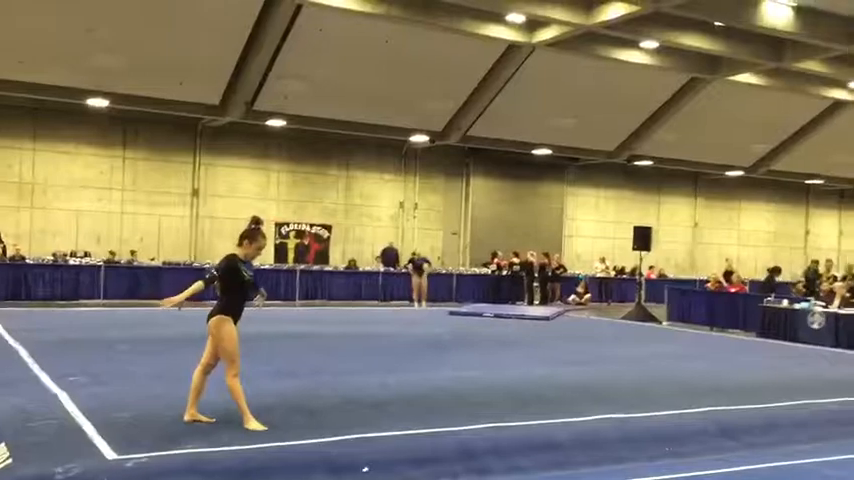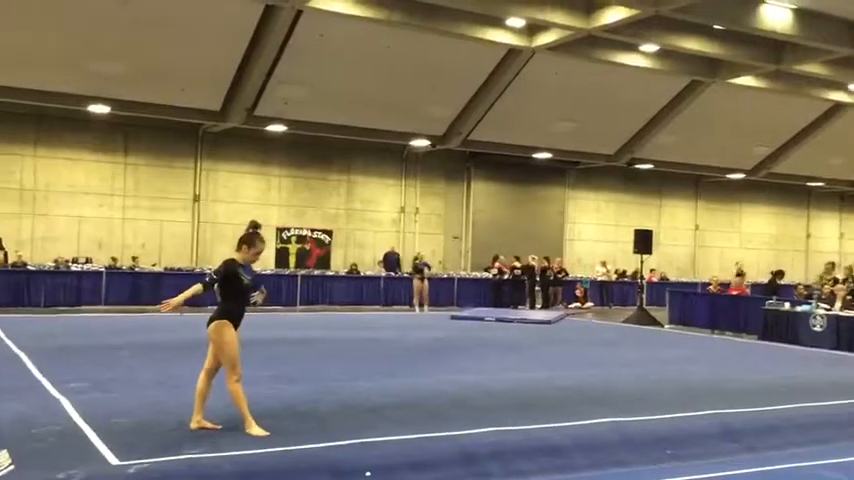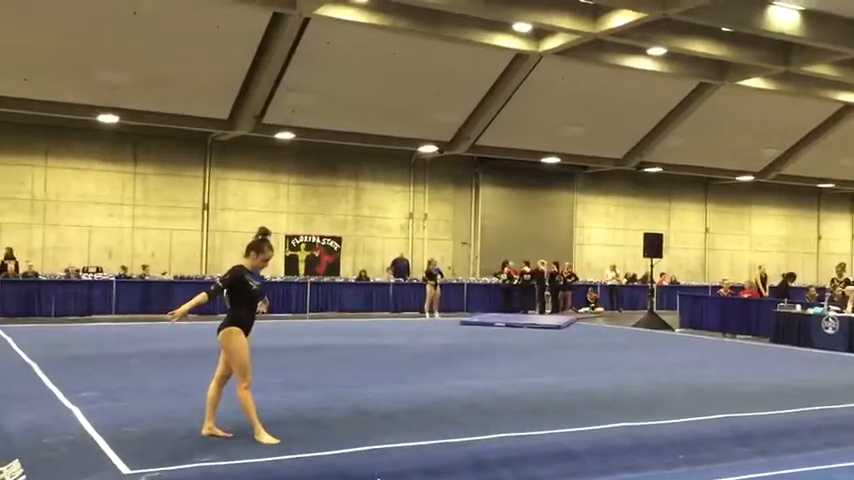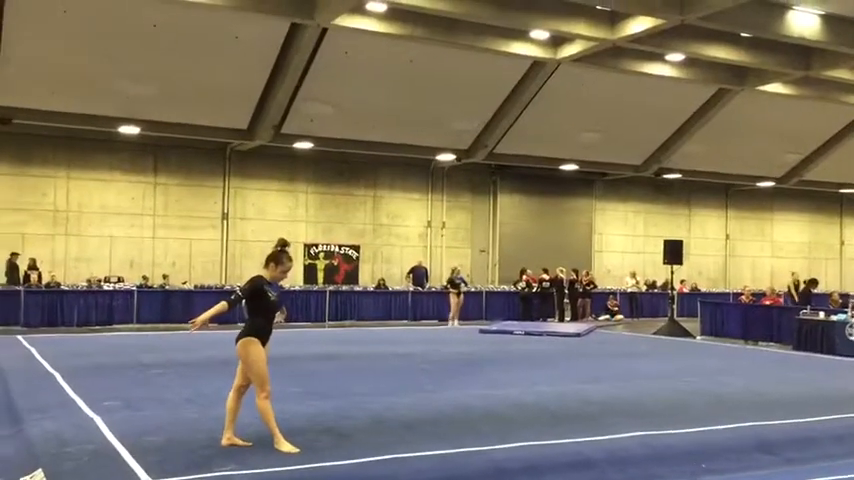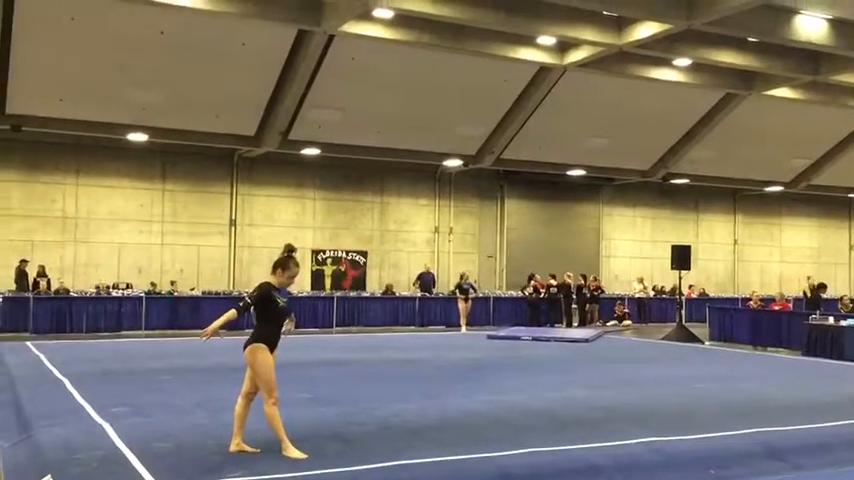
dt=0.5s
person 1, frame 1
left shoulder: (246, 265)
right shoulder: (231, 262)
right elbow: (207, 280)
left wrist: (259, 294)
right wrist: (182, 296)
left hip: (226, 319)
right hip: (222, 319)
left knee: (206, 364)
right knee: (233, 370)
left ankle: (191, 412)
right ankle: (247, 418)
person 1, frame 2
left shoulder: (246, 269)
right shoulder: (230, 266)
right elbow: (207, 284)
left wrist: (259, 293)
right wrist: (181, 298)
left hip: (228, 324)
right hip: (222, 323)
left knee: (209, 370)
right knee: (235, 374)
left ankle: (197, 419)
right ankle: (249, 423)
person 1, frame 3
left shoulder: (254, 275)
right shoulder: (237, 273)
right elbow: (212, 292)
left wrist: (261, 303)
right wrist: (186, 307)
left hip: (240, 330)
right hip: (232, 330)
left knee: (221, 378)
right knee: (245, 381)
left ankle: (209, 425)
right ankle: (258, 431)
person 1, frame 4
left shoulder: (272, 286)
right shoulder: (256, 283)
right elbow: (232, 301)
left wrist: (278, 313)
right wrist: (206, 315)
left hip: (259, 341)
right hip: (250, 340)
left knee: (239, 388)
right knee: (263, 391)
left ankle: (228, 435)
right ankle: (278, 439)
person 1, frame 5
left shoulder: (280, 292)
right shoulder: (264, 290)
right elbow: (241, 308)
right wrist: (217, 324)
left hip: (268, 347)
right hip: (258, 347)
left knee: (248, 394)
right knee: (271, 397)
left ankle: (236, 442)
right ankle: (286, 446)
